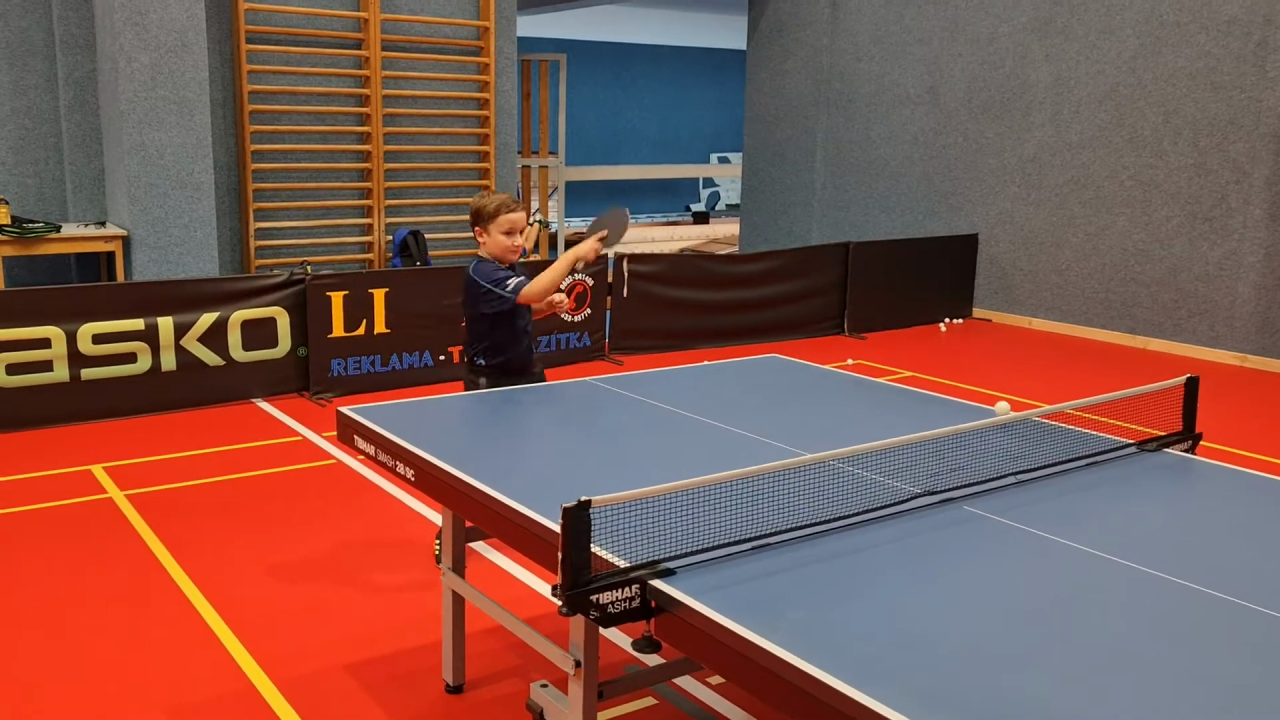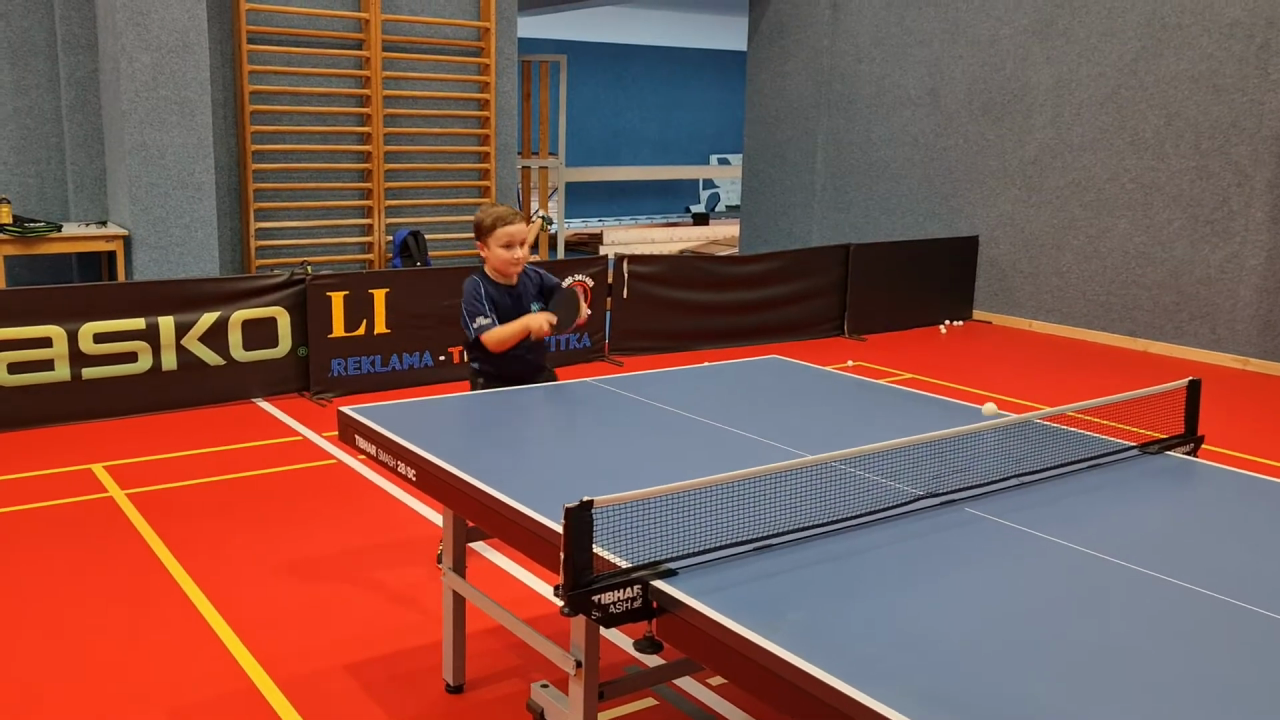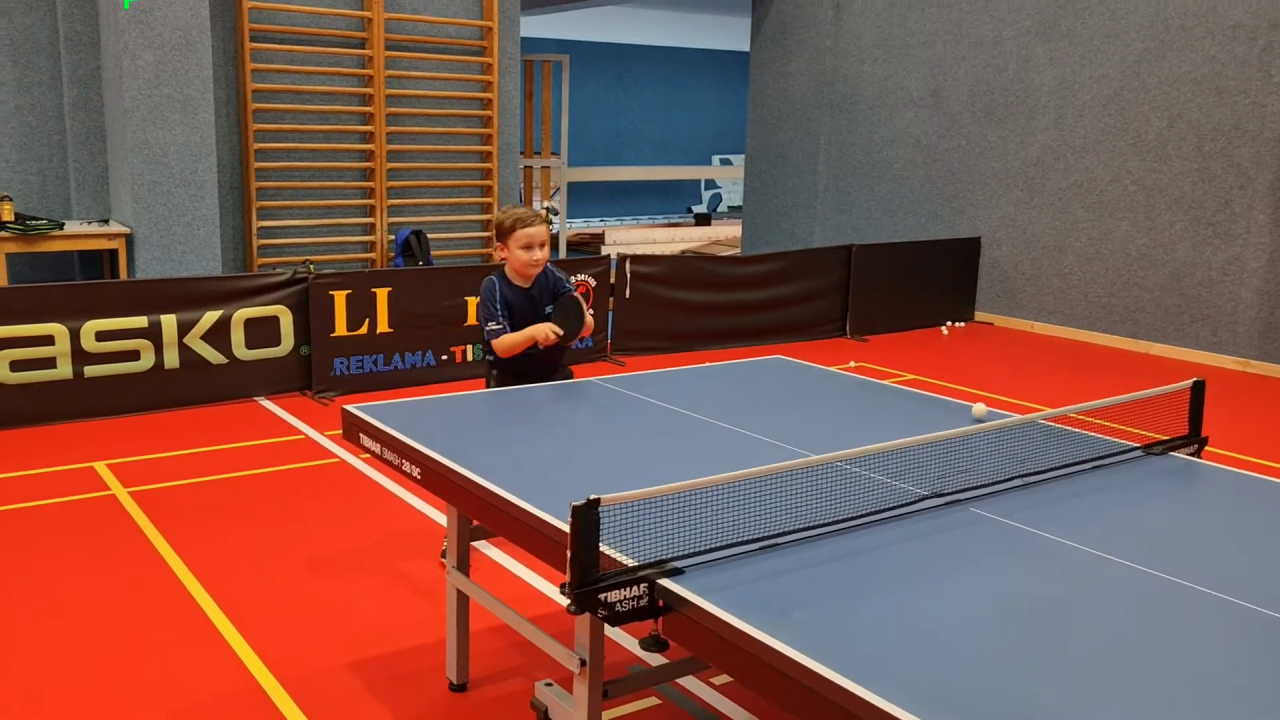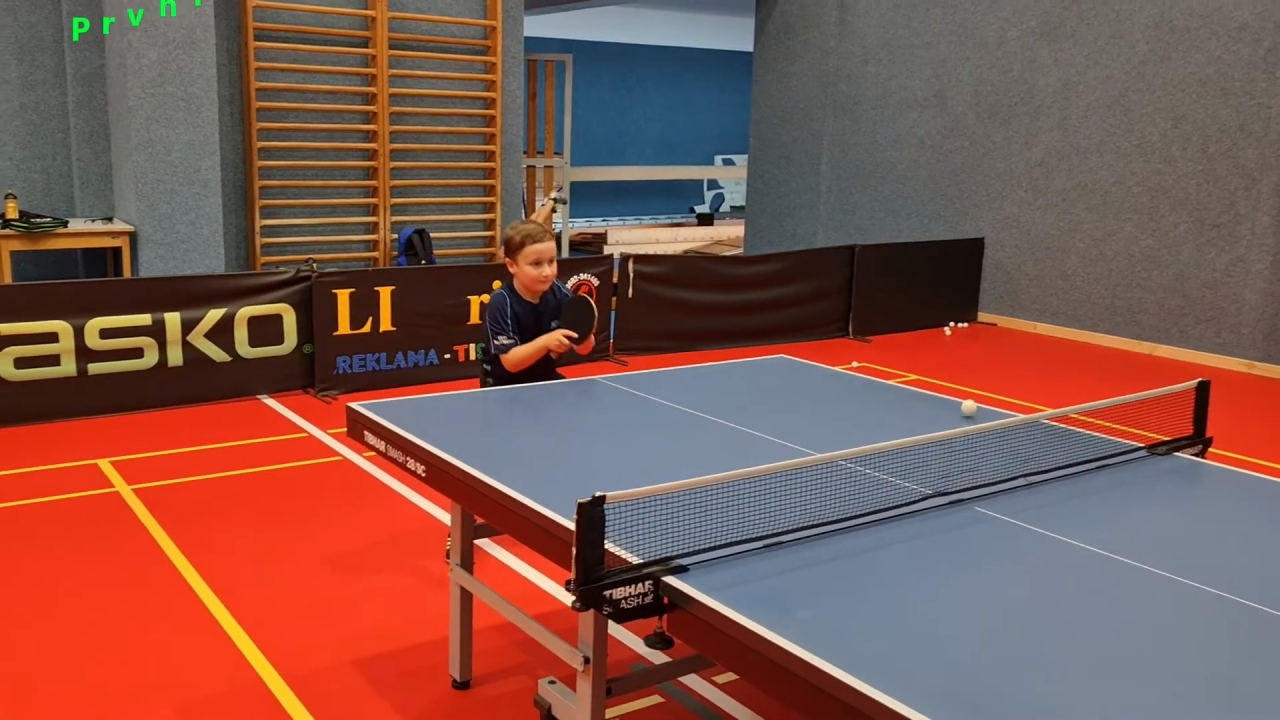
dt=0.2s
person 1, frame 1
left shoulder: (507, 267)
right shoulder: (480, 273)
right elbow: (532, 293)
left wrist: (549, 304)
right wrist: (573, 254)
left hip: (526, 374)
right hip: (491, 383)
person 1, frame 2
left shoulder: (535, 276)
right shoulder: (475, 288)
right elbow: (493, 341)
left wrist: (578, 311)
right wrist: (529, 323)
left hip: (539, 379)
right hip: (494, 386)
person 1, frame 3
left shoulder: (554, 279)
right shoulder: (493, 288)
left elbow: (583, 328)
right elbow: (501, 346)
left wrist: (584, 321)
right wrist: (533, 331)
left hip: (554, 381)
right hip: (508, 384)
person 1, frame 4
left shoulder: (560, 294)
right shoulder: (501, 302)
left elbow: (584, 348)
right elbow: (511, 361)
left wrist: (584, 335)
right wrist: (546, 342)
left hip: (545, 382)
right hip: (504, 387)
